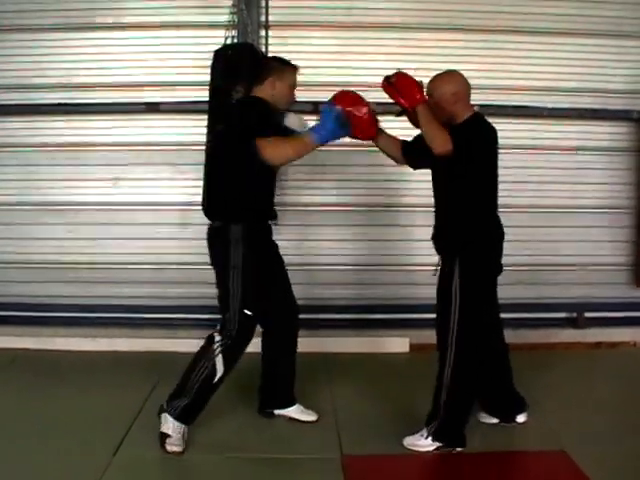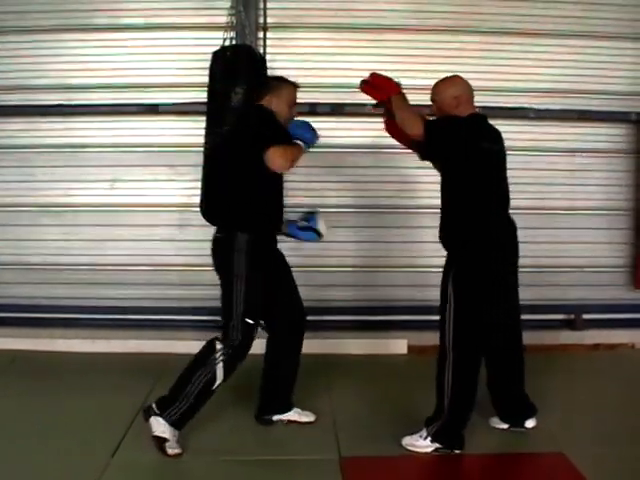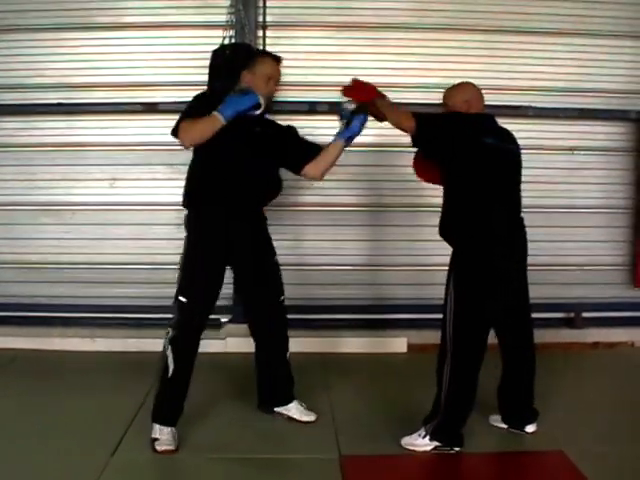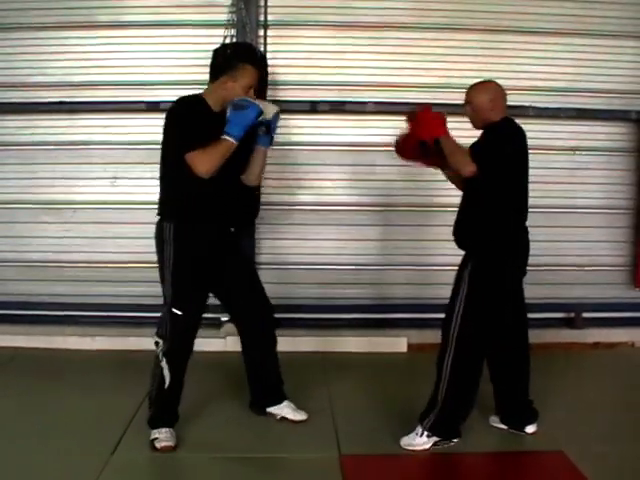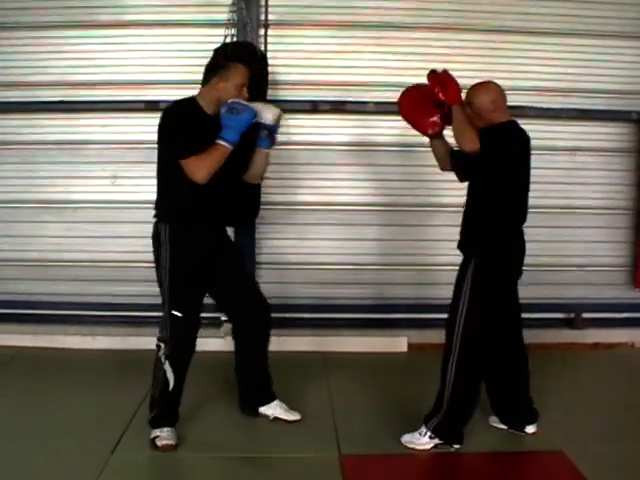
dt=0.3s
person 1, frame 1
left shoulder: (238, 114)
right shoulder: (254, 111)
right elbow: (274, 153)
right wrist: (322, 129)
left hip: (251, 231)
right hip: (237, 234)
left knee: (284, 316)
right knee: (236, 329)
left ankle: (277, 399)
right ankle: (175, 413)
person 1, frame 2
left shoulder: (242, 134)
right shoulder: (258, 120)
right elbow: (280, 161)
left wrist: (286, 225)
right wrist: (302, 140)
left hip: (257, 242)
right hip: (243, 244)
left knee: (290, 323)
right knee: (235, 339)
left ankle: (275, 405)
right ankle: (165, 415)
person 1, frame 3
left shoulder: (274, 128)
right shoulder: (211, 102)
left elbow: (313, 169)
right elbow: (185, 135)
left wrist: (345, 137)
right wrist: (229, 109)
left hip: (250, 228)
right hip: (206, 226)
left knee: (270, 317)
right knee: (188, 322)
left ankle: (277, 397)
right ankle: (165, 419)
person 1, frame 4
left shoulder: (241, 122)
right shoulder: (186, 112)
left elbow: (249, 182)
right elbow: (203, 167)
left wrist: (262, 141)
right wrist: (233, 133)
left hip: (222, 234)
right hip: (183, 234)
left knee: (258, 315)
right knee: (178, 328)
left ankle: (269, 397)
right ankle: (161, 420)
person 1, frame 5
left shoulder: (230, 121)
right shoulder: (180, 116)
left elbow: (251, 177)
right elbow: (198, 172)
left wrist: (263, 140)
right wrist: (229, 137)
left hip: (216, 237)
right hip: (179, 237)
left knee: (254, 313)
right knee: (179, 330)
left ankle: (259, 399)
right ankle: (162, 419)
person 2, frame 1
left shoulder: (479, 132)
right shoulder: (457, 131)
left elbow: (441, 148)
right elbow: (405, 154)
left wrist: (416, 103)
right wrist: (371, 131)
left hip: (470, 249)
right hip: (473, 246)
left knee: (458, 336)
right knee: (484, 328)
left ankle: (446, 430)
right ankle: (506, 404)
person 2, frame 2
left shoulder: (465, 131)
right shoulder: (483, 134)
left elbow: (418, 129)
right elbow: (438, 153)
left wrist: (393, 95)
right wrist: (406, 135)
left hip: (473, 250)
right hip: (497, 244)
left knee: (461, 339)
right knee: (501, 330)
left ankle: (445, 432)
right ankle: (517, 410)
person 2, frame 3
left shoulder: (460, 126)
right shoulder: (505, 139)
left elbow: (408, 123)
left wrist: (373, 99)
right wrist: (452, 177)
left hip: (476, 249)
right hip: (510, 242)
left knee: (461, 339)
right knee: (515, 330)
left ankle: (444, 431)
right ankle: (520, 414)
person 2, frame 4
left shoulder: (500, 136)
right shoulder: (510, 137)
left elbow: (468, 168)
right elbow: (473, 181)
left wrist: (440, 134)
right wrist: (438, 159)
left hip: (488, 250)
right hip: (511, 247)
left knee: (463, 337)
right knee: (508, 332)
left ankle: (440, 425)
right ankle: (519, 413)
person 2, frame 5
left shoulder: (511, 137)
right shoulder: (498, 139)
left elbow: (469, 144)
right elbow: (451, 162)
left wrist: (451, 99)
right wrist: (435, 129)
left hip: (489, 253)
right hip: (503, 249)
left knee: (466, 338)
right knee: (503, 332)
left ankle: (445, 428)
right ankle: (518, 413)
